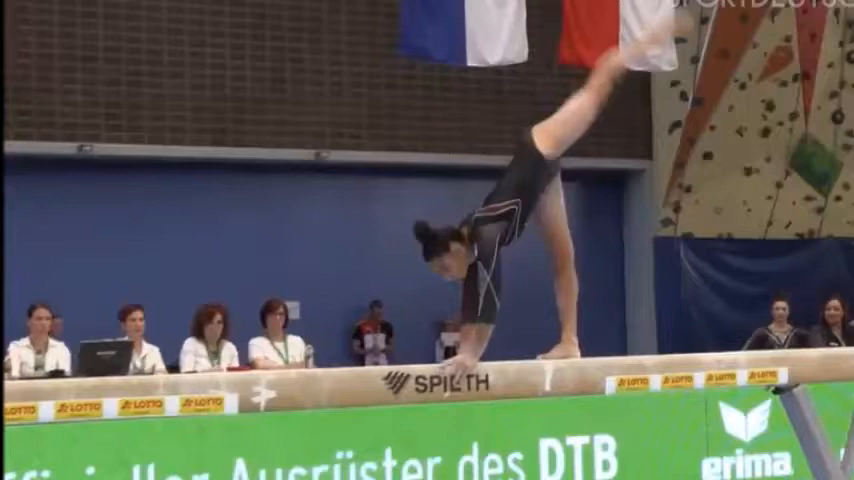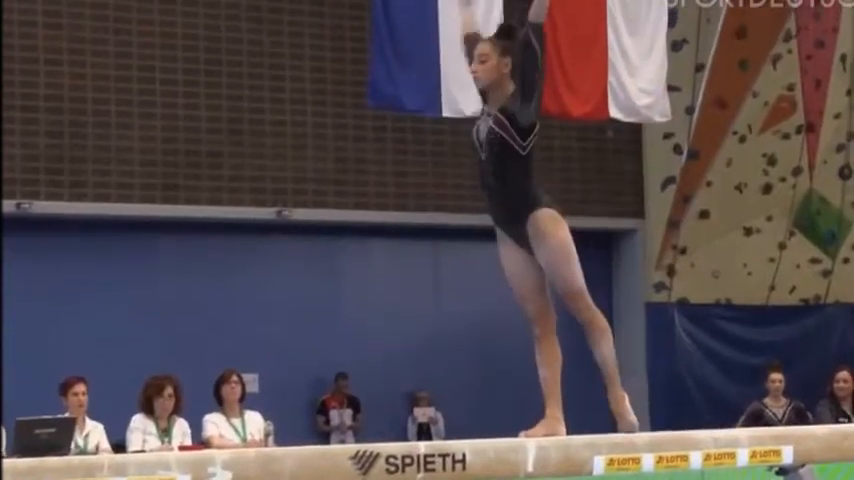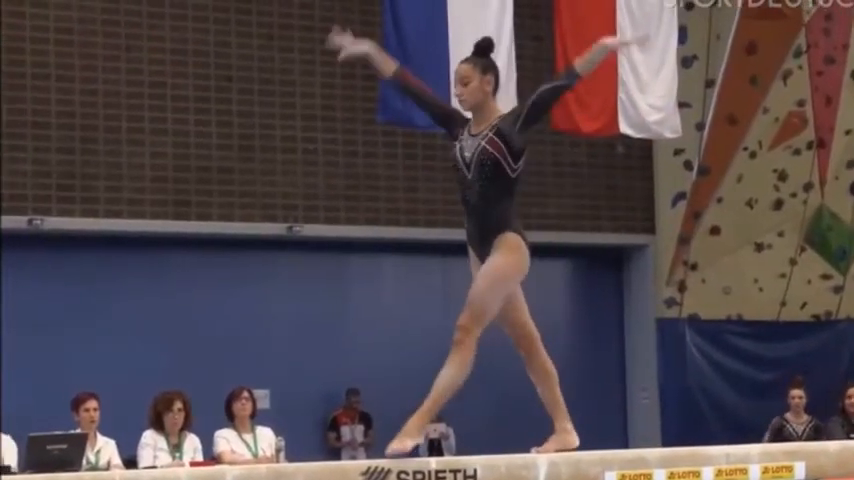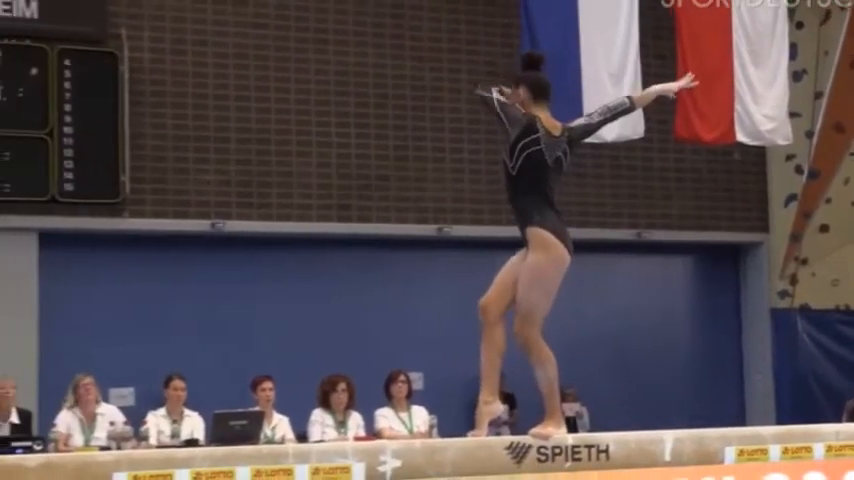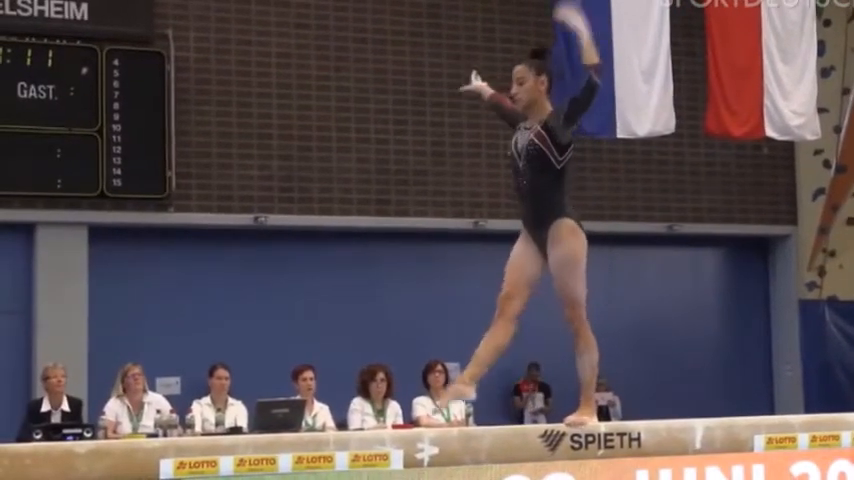
dt=1s
person 1, frame 1
left shoulder: (485, 239)
right shoulder: (470, 250)
left elbow: (489, 297)
right elbow: (474, 306)
left wrist: (469, 353)
right wrist: (468, 352)
left hip: (539, 151)
right hip: (540, 166)
left knee: (597, 84)
right knee: (563, 260)
right ankle: (569, 341)
person 1, frame 2
left shoulder: (522, 102)
right shoulder: (489, 104)
left elbow: (530, 46)
right elbow: (473, 46)
left hip: (538, 218)
right hip: (507, 229)
left knee: (581, 306)
right knee: (540, 321)
left ankle: (617, 395)
right ankle: (553, 417)
person 1, frame 3
left shoulder: (516, 123)
right shoulder: (460, 128)
left elbow: (561, 84)
right elbow: (412, 88)
left wrist: (604, 48)
right wrist: (369, 50)
left hip: (507, 244)
right hip: (479, 248)
left knee: (466, 332)
right knee: (527, 342)
left ankle: (418, 425)
right ankle: (564, 429)
person 1, frame 4
left shoulder: (525, 124)
right shoulder: (566, 133)
left elbow: (486, 94)
right elbow: (615, 109)
left wrist: (503, 96)
right wrist: (664, 88)
left hip: (546, 241)
right hip: (538, 241)
left knee: (527, 330)
right knee: (489, 308)
left ankle: (554, 419)
right ankle: (489, 398)
person 1, frame 5
left shoulder: (562, 121)
right shoulder: (523, 124)
left elbow: (592, 84)
right elbow: (506, 106)
right wrist: (484, 90)
left hip: (562, 230)
right hip: (531, 233)
left knee: (575, 318)
right knee: (507, 307)
left ankle: (587, 406)
right ankle: (465, 382)
